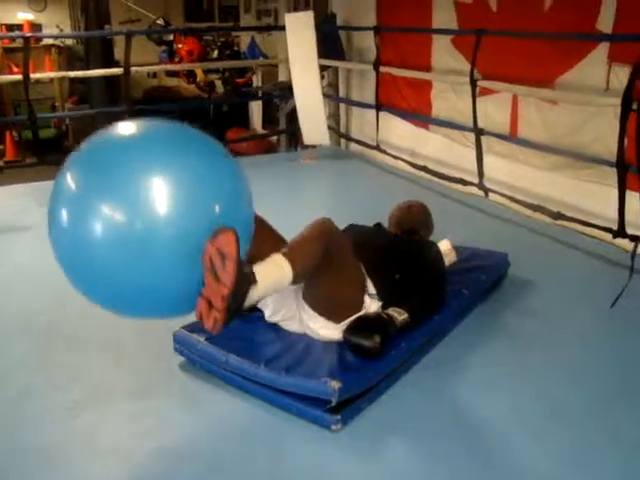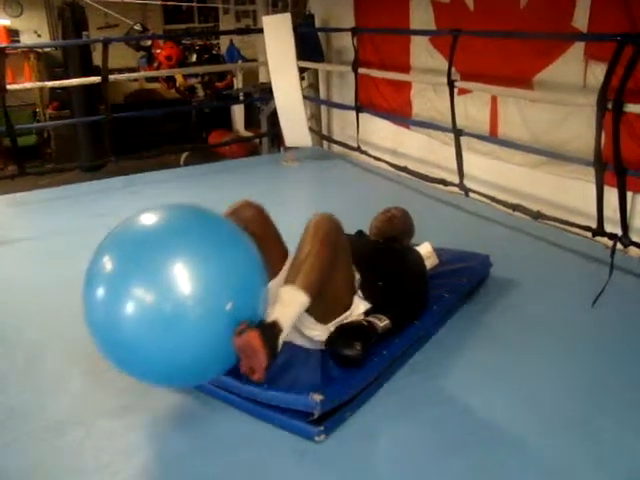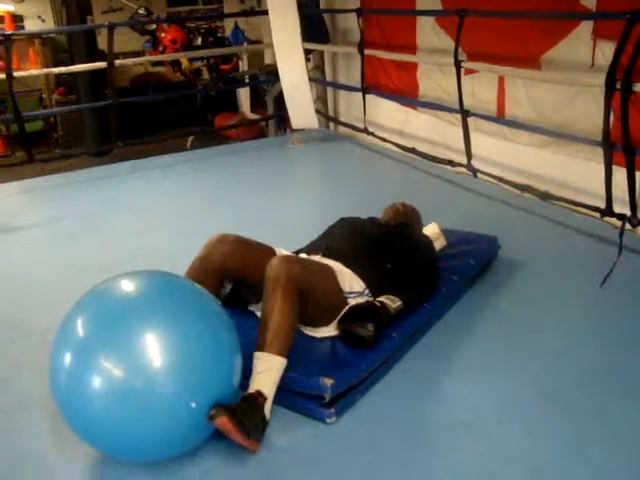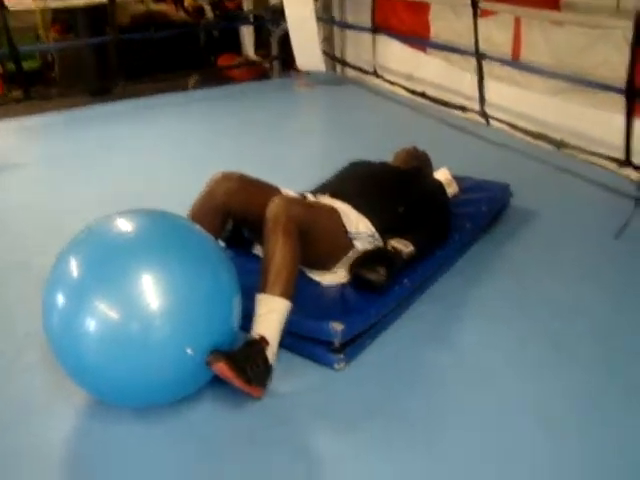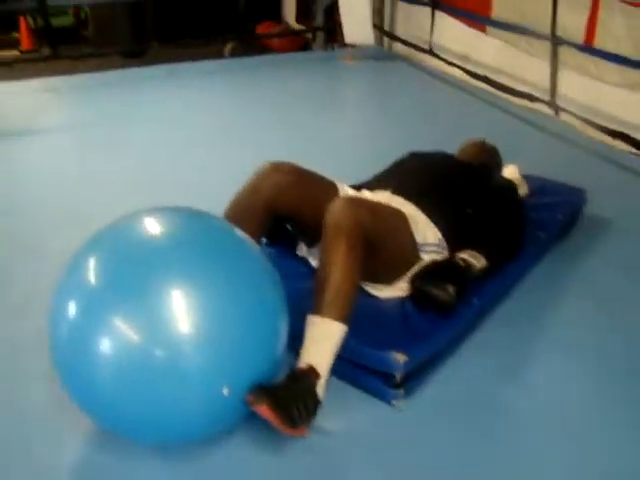
dt=1s
person 1, frame 1
left shoulder: (424, 251)
right shoulder: (358, 231)
left elbow: (431, 297)
left wrist: (388, 320)
left hip: (345, 313)
left knee: (323, 229)
left ankle: (242, 289)
person 1, frame 2
left shoulder: (407, 259)
right shoulder: (349, 239)
left elbow: (412, 304)
left wrist: (372, 327)
left hip: (332, 314)
left knee: (324, 226)
right knee: (247, 212)
left ankle: (272, 333)
person 1, frame 3
left shoulder: (416, 244)
right shoulder: (350, 223)
left elbow: (422, 283)
left wrist: (383, 308)
right wrist: (245, 280)
left hip: (346, 282)
left knee: (284, 270)
right knee: (223, 247)
left ankle: (257, 407)
person 1, frame 4
left shoulder: (426, 189)
right shoulder: (361, 167)
left elbow: (435, 227)
left wrist: (394, 253)
right wrist: (248, 222)
left hip: (354, 227)
right hip: (307, 219)
left knee: (285, 209)
right knee: (228, 185)
left ankle: (261, 351)
person 1, frame 5
left shoulder: (495, 191)
right shoulder: (423, 159)
left elbow: (507, 237)
right elbow: (366, 189)
left wrist: (463, 266)
left hip: (418, 232)
left knee: (348, 212)
right knee: (276, 177)
